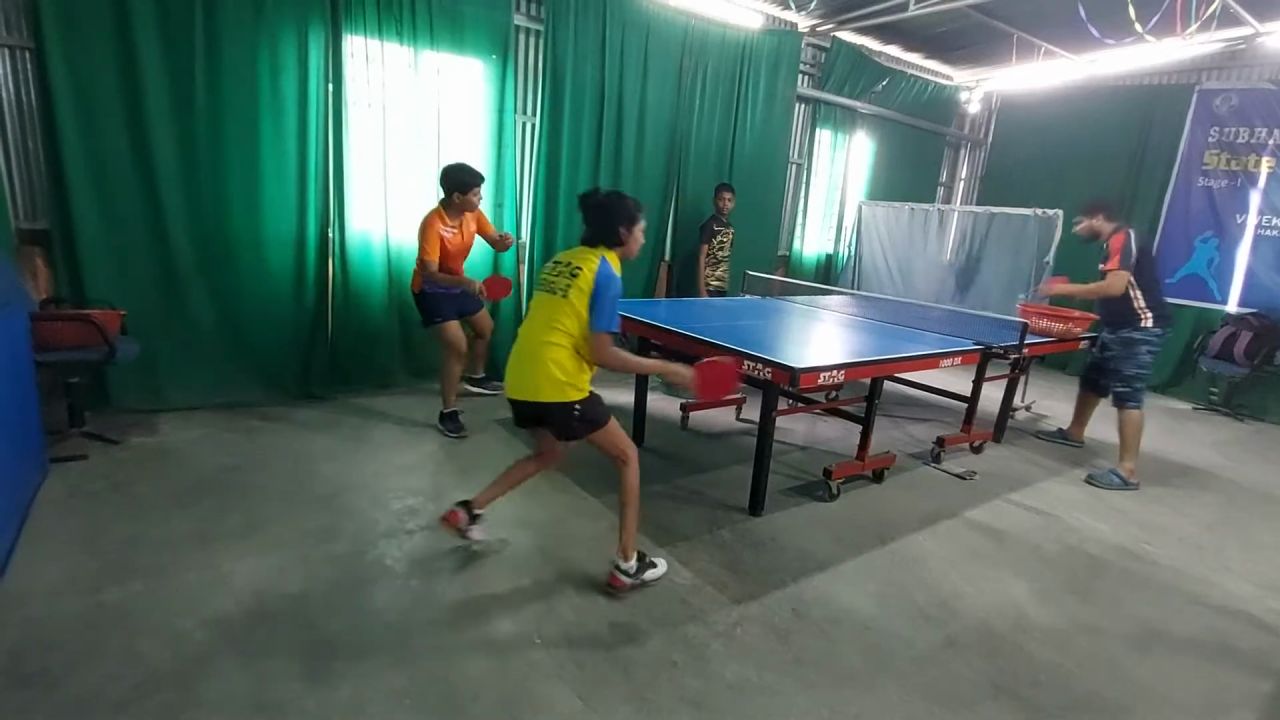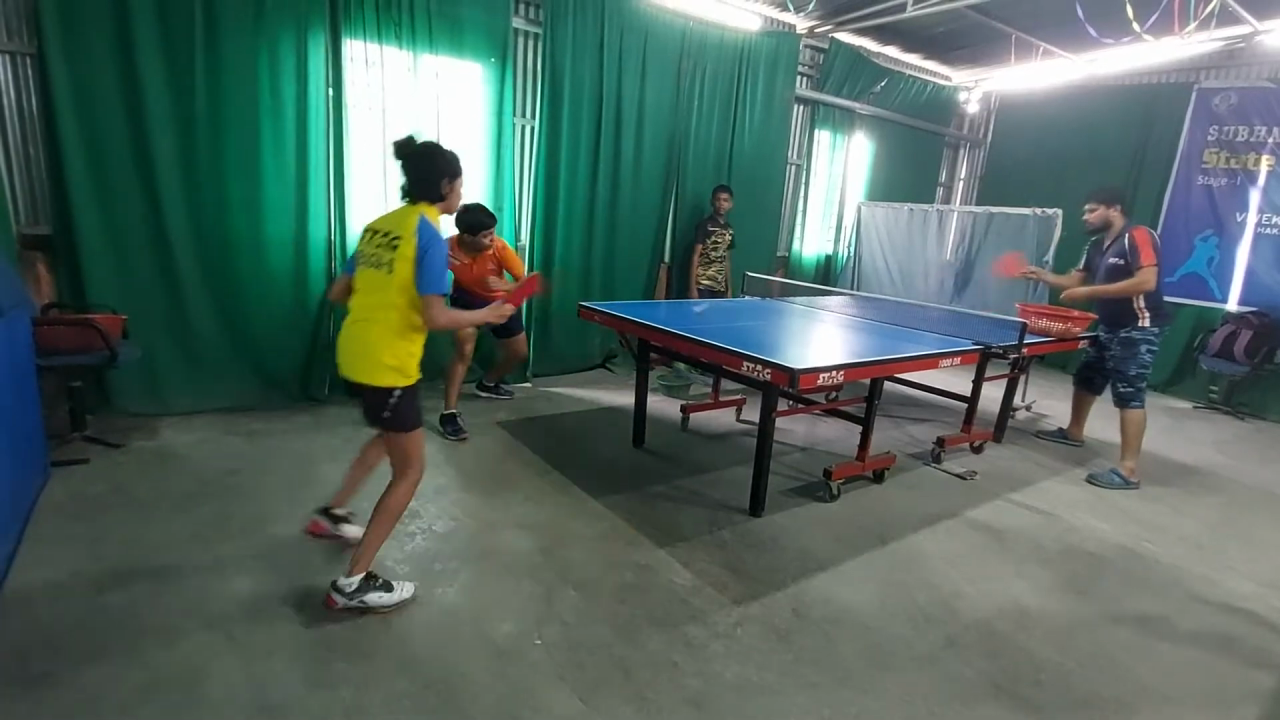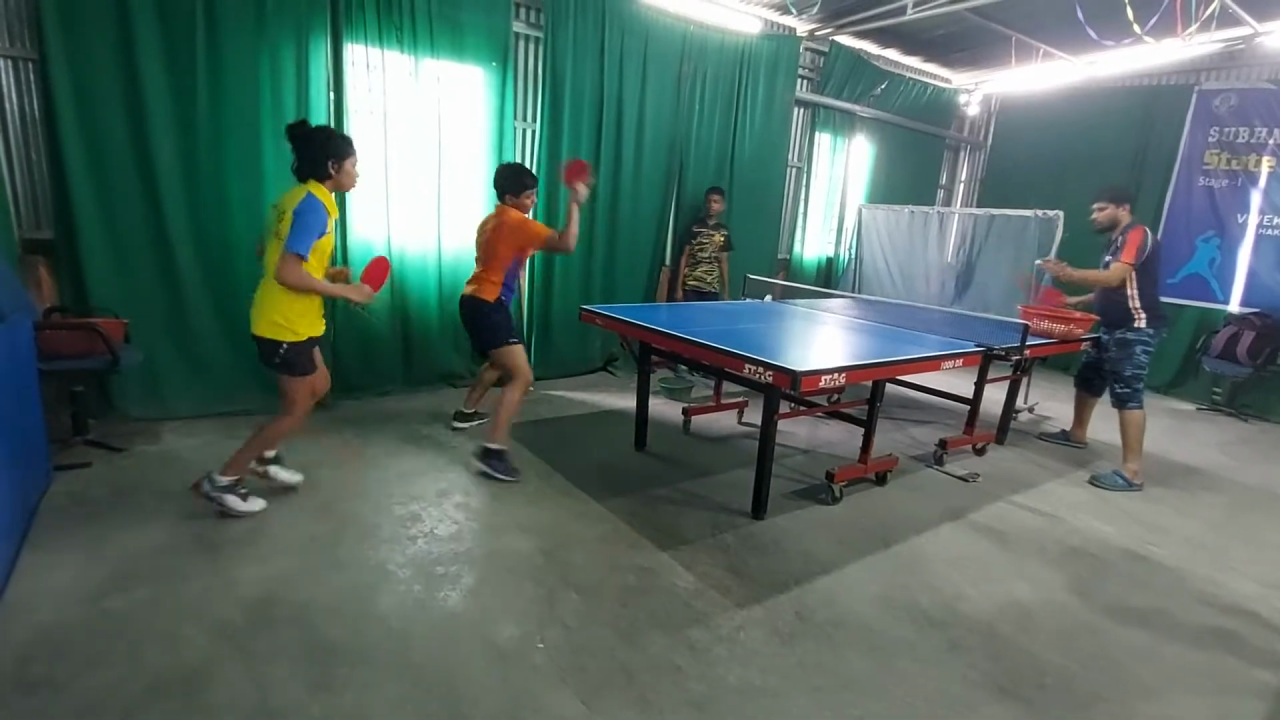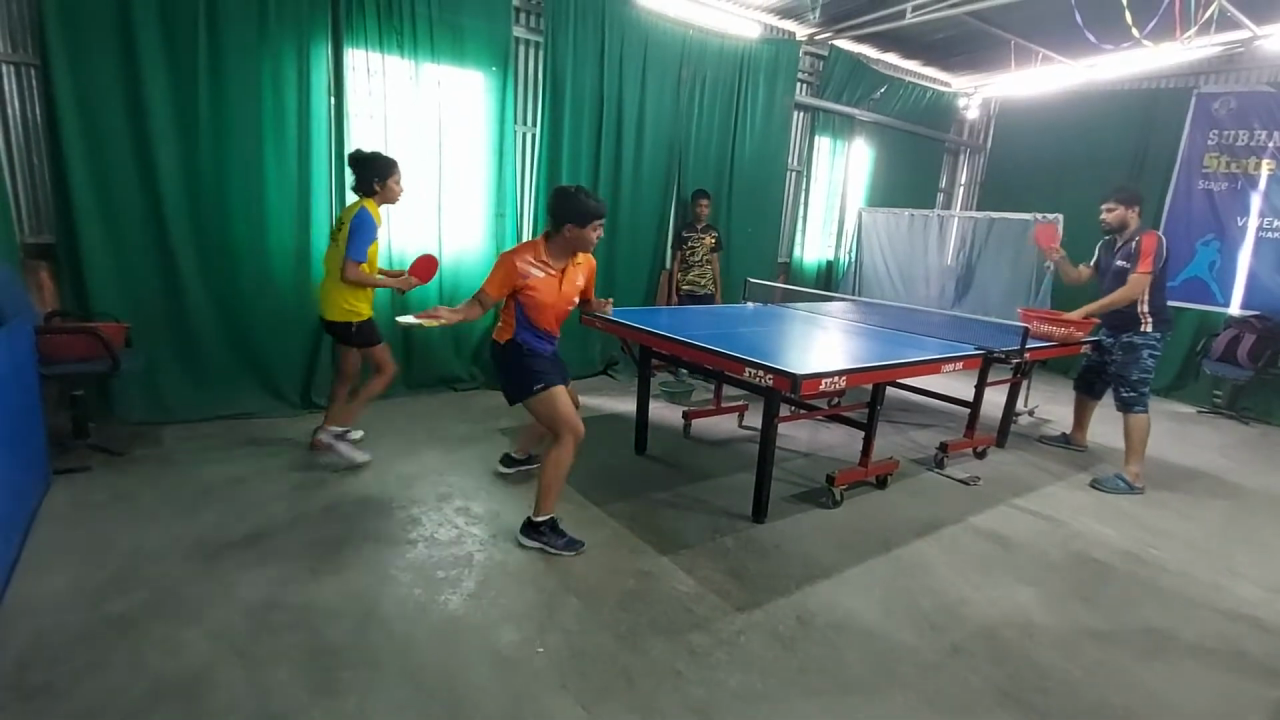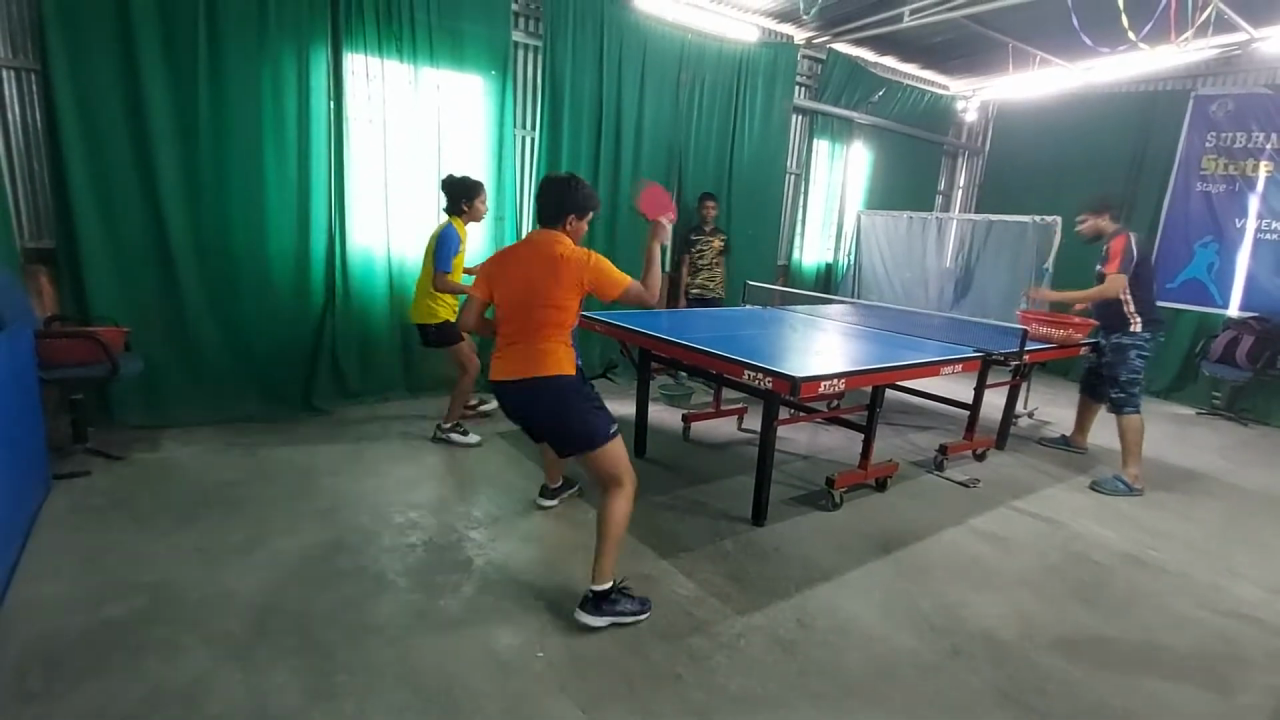
dt=0.5s
person 1, frame 1
left shoulder: (561, 260)
right shoulder: (606, 275)
right elbow: (601, 352)
right wrist: (663, 369)
left hip: (523, 381)
right hip: (560, 387)
left knee: (546, 455)
right knee: (626, 457)
left ankle: (469, 511)
right ankle: (627, 565)
person 1, frame 2
left shoulder: (379, 226)
right shoulder: (430, 235)
left elbow: (338, 293)
right elbow: (434, 317)
right wrist: (485, 314)
left hip: (354, 357)
right hip: (387, 367)
left knee: (388, 437)
right knee: (409, 470)
left ankle: (333, 513)
right ankle: (353, 582)
person 1, frame 3
left shoulder: (298, 198)
right shoulder: (314, 206)
left elbow: (271, 255)
right elbow: (287, 274)
left wrist: (323, 270)
right wrist: (346, 290)
left hip: (295, 320)
right hip: (285, 325)
left knee: (318, 388)
right knee: (298, 408)
left ankle: (264, 455)
right ankle: (222, 479)
person 1, frame 4
left shoulder: (355, 212)
right shoulder: (365, 219)
right elbow: (349, 274)
left wrist: (387, 272)
right wrist: (395, 283)
left hip: (336, 306)
right hip: (348, 310)
left knee: (348, 370)
right knee: (387, 369)
left ankle: (330, 428)
right ankle: (333, 429)
person 1, frame 5
left shoulder: (456, 230)
right shoulder: (449, 234)
right elbow: (441, 283)
left wrist: (468, 270)
left hip: (442, 311)
right hip: (434, 314)
left knee: (470, 351)
right knee: (471, 366)
left ankle: (467, 402)
right ankle: (447, 426)
person 2, frame 1
left shoulder: (473, 214)
right shoulder: (433, 226)
left elbow: (496, 242)
right elbow: (429, 274)
left wrist: (505, 241)
right wrist: (464, 283)
left hip: (459, 285)
right hip: (432, 291)
left knee: (485, 327)
right knee: (457, 347)
left ankle: (476, 377)
right ankle: (448, 412)
person 2, frame 2
left shoulder: (499, 247)
right shoulder: (447, 249)
left wrist: (505, 286)
right hip: (466, 302)
left knee: (519, 352)
right knee: (464, 348)
left ankle: (488, 383)
right ankle: (449, 414)
person 2, frame 3
left shoulder: (492, 220)
right shoulder: (518, 224)
right elbow: (566, 244)
left wrist: (526, 248)
right wrist: (575, 200)
left hip: (477, 302)
right hip: (488, 307)
left knee: (498, 361)
right knee: (522, 376)
left ankle: (466, 412)
right ankle: (492, 451)
person 2, frame 4
left shoulder: (585, 263)
right shoulder: (518, 262)
left elbow: (585, 303)
right elbow: (480, 303)
left wrist: (599, 307)
right wrist: (455, 314)
left hip: (546, 350)
right hip: (519, 353)
left knee: (568, 407)
right knee: (571, 431)
left ankle: (516, 456)
right ankle: (539, 524)
person 2, frame 5
left shoulder: (500, 260)
right shoulder: (583, 263)
left elbow: (469, 321)
right elbow: (648, 297)
right wrist: (656, 242)
left hip: (506, 383)
right hip: (553, 383)
left knee: (549, 426)
right knee: (620, 483)
left ankle: (552, 485)
right ankle: (602, 595)
person 3, frame 1
left shoulder: (1123, 239)
right shoulder: (1110, 246)
left elbow: (1115, 287)
left wrist: (1066, 289)
right wrist: (1066, 291)
left hip: (1141, 329)
right hip: (1115, 328)
left knee: (1127, 395)
right knee: (1091, 379)
left ankle: (1127, 471)
right ankle: (1074, 432)
person 3, frame 2
left shoulder: (1139, 236)
right shoulder: (1097, 246)
left elbow: (1146, 282)
right elbow: (1073, 281)
left wrist: (1090, 291)
right wrist: (1041, 274)
left hip: (1138, 330)
right hip: (1109, 328)
left knee: (1128, 395)
right knee: (1085, 378)
left ankle: (1128, 470)
right ankle: (1074, 431)
person 3, frame 3
left shoulder: (1137, 235)
right shoulder: (1115, 241)
left elbow: (1112, 278)
left wrist: (1066, 272)
right wrist: (1077, 300)
left hip: (1135, 331)
right hip: (1110, 328)
left knee: (1127, 396)
right knee: (1087, 380)
left ankle: (1131, 472)
right ankle: (1077, 433)
person 3, frame 4
left shoulder: (1149, 241)
right shoulder: (1107, 245)
left elbow: (1133, 290)
right elbow: (1078, 278)
left wrist: (1083, 312)
right wrist: (1061, 260)
left hip: (1140, 334)
right hip: (1110, 331)
left knee: (1132, 400)
right knee: (1087, 383)
left ankle: (1133, 475)
right ankle: (1077, 436)
person 3, frame 5
left shoulder: (1122, 241)
right shoulder: (1110, 246)
left elbow: (1113, 289)
left wrist: (1057, 296)
right wrist: (1082, 301)
left hip: (1133, 333)
right hip: (1112, 331)
left knee: (1124, 400)
right knee: (1091, 386)
left ankle: (1131, 476)
right ankle: (1077, 438)
